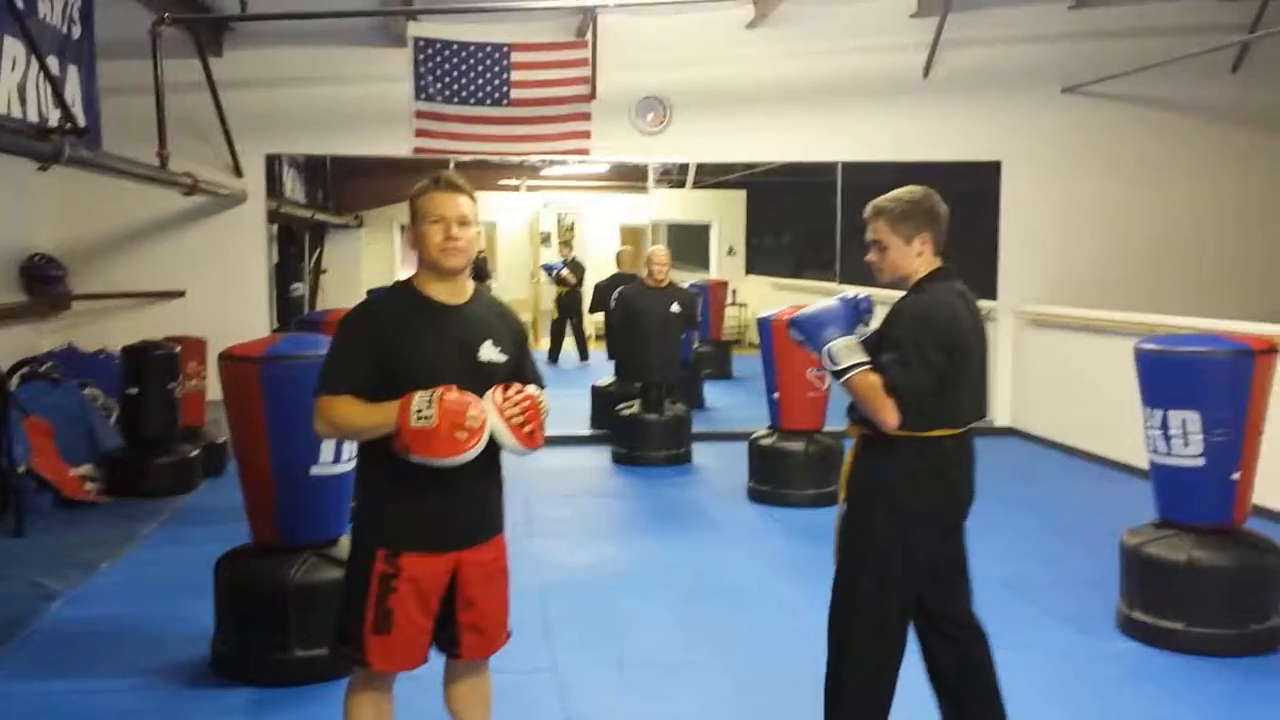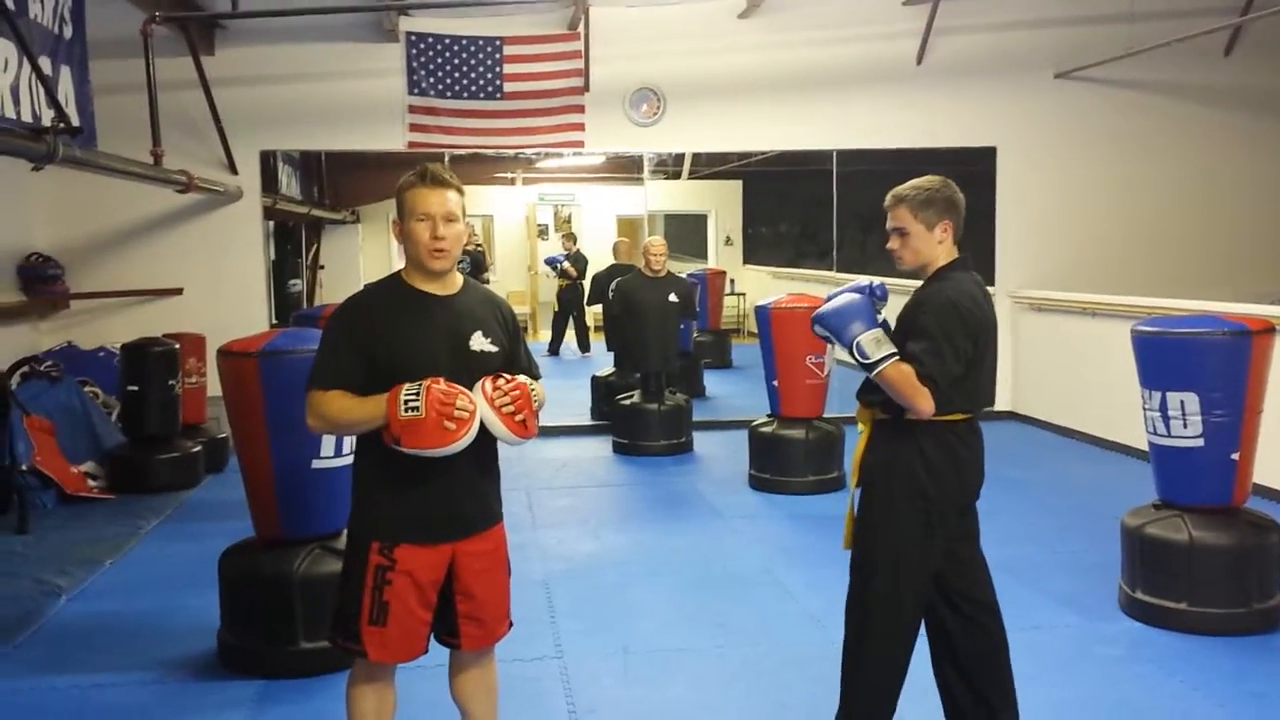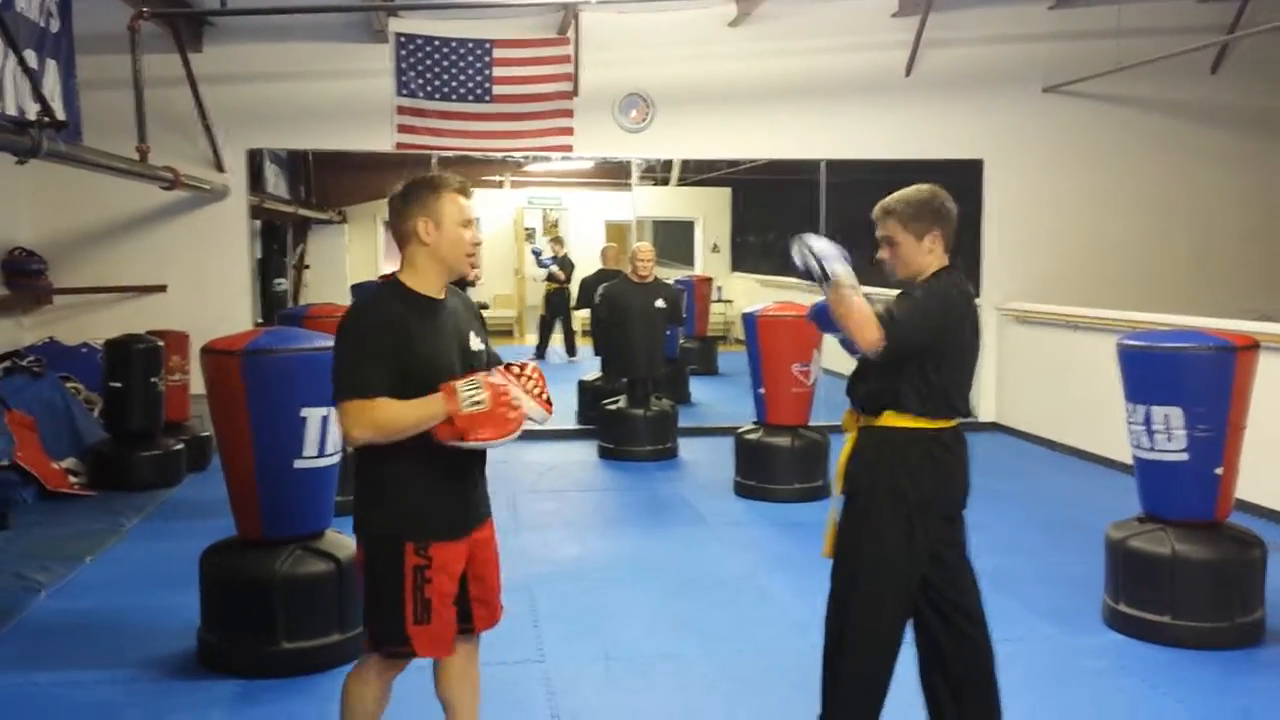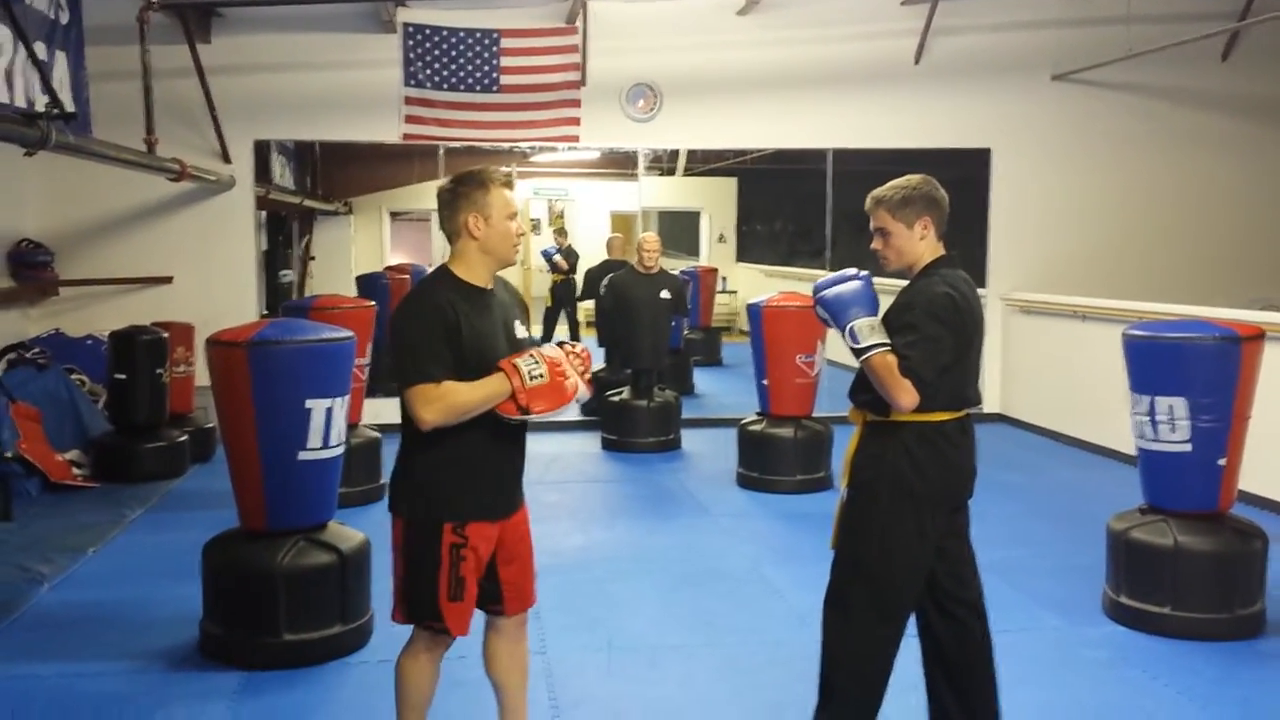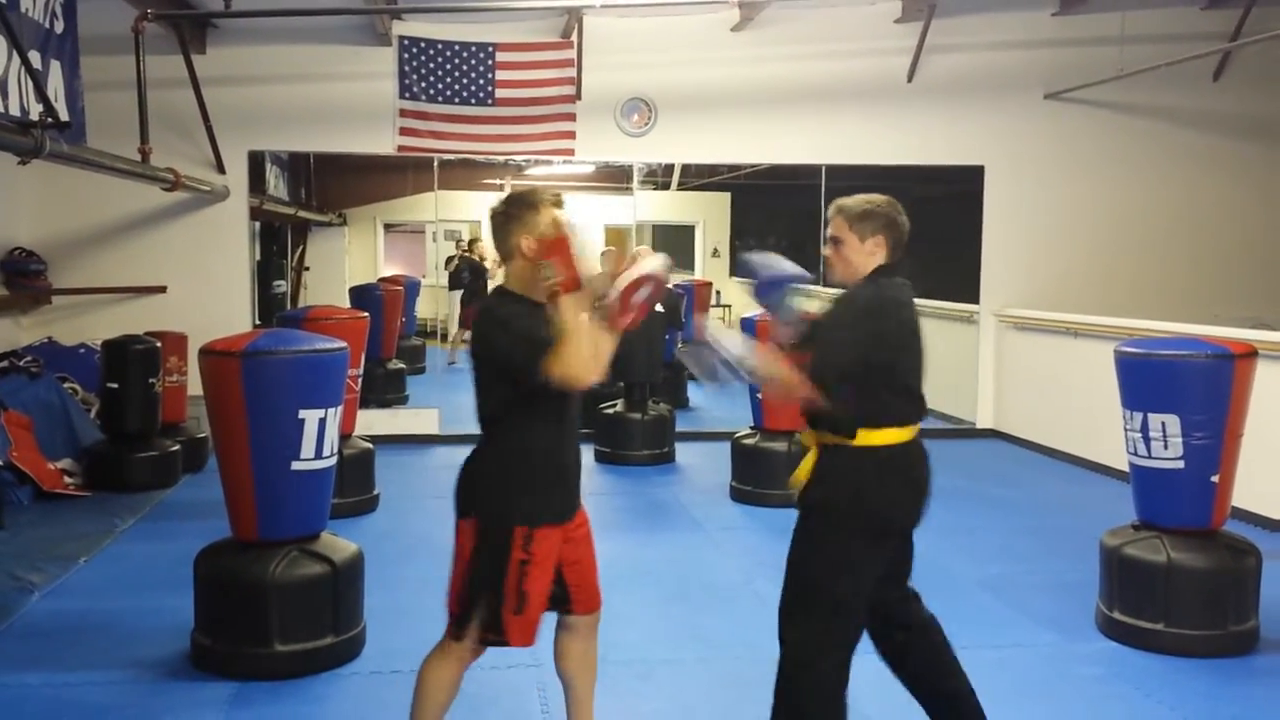
dt=1s
person 1, frame 1
left shoulder: (500, 318)
right shoulder: (375, 317)
left elbow: (531, 398)
right elbow: (328, 417)
left wrist: (529, 412)
right wrist: (404, 412)
left hip: (480, 525)
right hip: (397, 531)
left knee: (472, 654)
right knee: (377, 666)
person 1, frame 2
left shoulder: (492, 308)
right shoulder: (364, 312)
left elbow: (530, 388)
right elbow: (320, 411)
left wrist: (526, 399)
right wrist: (394, 404)
left hip: (478, 516)
right hip: (394, 524)
left knee: (477, 644)
right knee: (377, 657)
person 1, frame 3
left shoulder: (462, 308)
right shoulder: (375, 316)
right elbow: (360, 423)
left wrist: (511, 392)
right wrist: (452, 402)
left hip: (468, 511)
right hip: (405, 521)
left knee: (463, 636)
right knee: (391, 652)
person 1, frame 4
left shoulder: (507, 297)
right shoulder: (428, 305)
right elbow: (430, 408)
left wrist: (560, 373)
right wrist: (515, 378)
left hip: (503, 497)
right hip: (441, 505)
left knee: (510, 616)
right knee: (433, 632)
person 1, frame 5
left shoulder: (542, 308)
right shoulder: (503, 320)
left elbow: (596, 354)
right elbow: (580, 372)
left wrist: (618, 310)
right wrist: (570, 292)
left hip: (555, 497)
right hip: (506, 506)
left knee: (582, 614)
right knee: (467, 637)
person 2, frame 1
left shoulder: (922, 313)
right shoulder: (955, 300)
left elbow: (888, 411)
left wrist: (839, 346)
right wrist: (862, 337)
left hip: (903, 481)
right hip: (939, 472)
left knee: (867, 620)
right knee: (946, 611)
person 2, frame 2
left shoulder: (945, 301)
right shoulder: (959, 290)
left elbow: (920, 397)
left wrist: (863, 336)
right wrist: (873, 323)
left hip: (919, 463)
right hip: (943, 458)
left knee: (882, 604)
right knee: (960, 596)
person 2, frame 3
left shoulder: (938, 300)
right shoulder: (946, 297)
left elbow: (869, 336)
right elbow: (890, 348)
left wrist: (832, 269)
right wrist: (849, 307)
left hip: (902, 467)
right hip: (928, 462)
left knee: (863, 608)
right knee: (947, 600)
person 2, frame 4
left shoulder: (934, 296)
right shoulder: (951, 287)
left elbow: (903, 392)
left wrist: (860, 324)
right wrist: (859, 313)
left hip: (907, 463)
right hip: (936, 458)
left knee: (861, 603)
right knee: (949, 597)
person 2, frame 5
left shoulder: (872, 309)
right shoulder: (878, 299)
left elbow: (805, 386)
left hip: (860, 483)
right hip: (893, 475)
left knee: (814, 618)
right knee: (888, 604)
